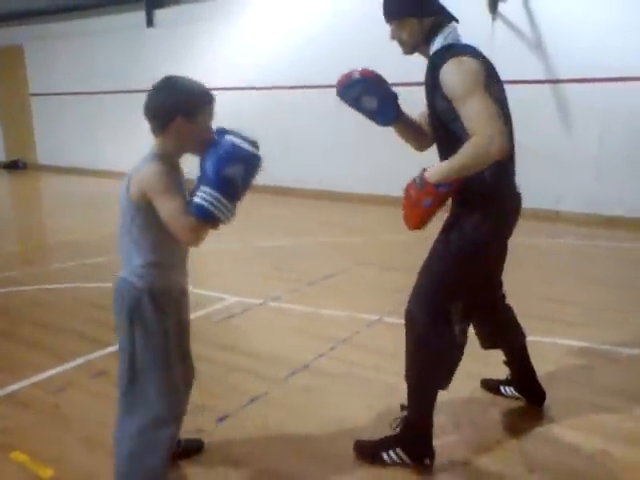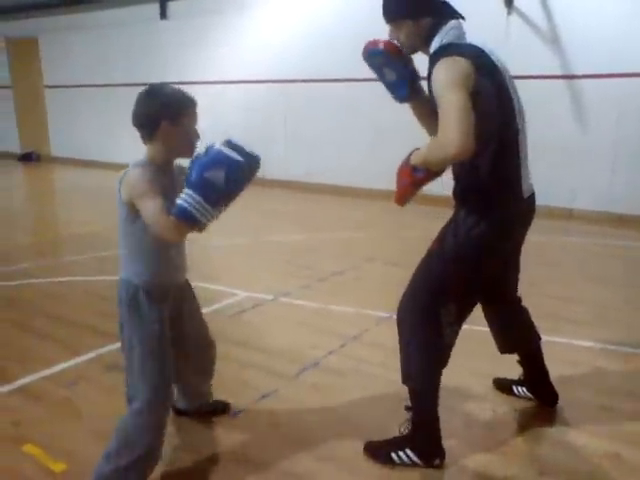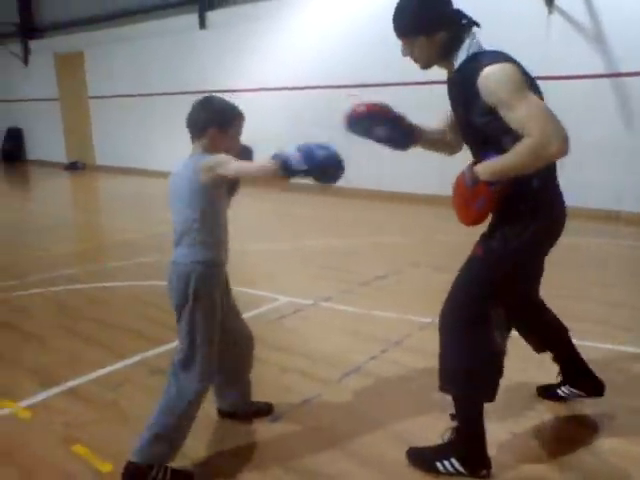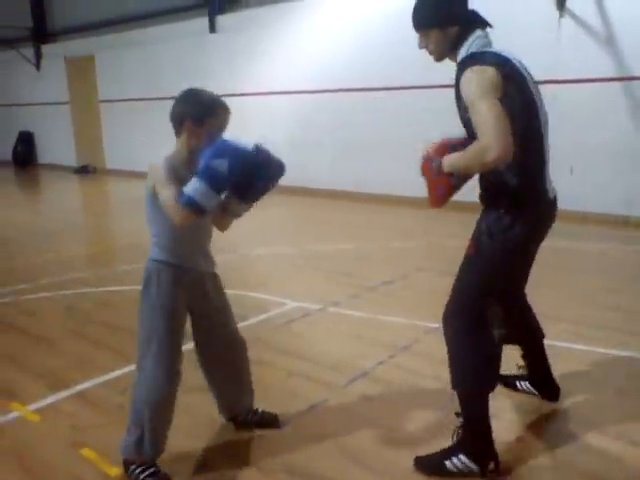
dt=0.3s
person 1, frame 1
left shoulder: (458, 65)
right shoulder: (442, 65)
left elbow: (493, 143)
right elbow: (425, 138)
left wrist: (435, 176)
right wrist: (390, 114)
left hip: (484, 207)
right hip: (486, 204)
left knee: (427, 313)
right knee: (484, 297)
left ankle: (415, 439)
right ankle: (526, 384)
person 1, frame 2
left shoulder: (451, 64)
right shoulder: (472, 58)
left elbow: (457, 145)
right elbow: (444, 132)
left wrist: (414, 160)
right wrist: (408, 89)
left hip: (486, 211)
right hip: (509, 204)
left knee: (420, 311)
right knee: (499, 296)
left ankle: (423, 441)
right ankle: (538, 384)
person 1, frame 3
left shoulder: (493, 73)
right shoulder: (463, 78)
left elbow: (552, 142)
right elbow: (450, 140)
left wrist: (484, 172)
right wrist: (404, 130)
left hip: (528, 215)
right hip: (522, 212)
left knee: (463, 318)
right knee: (519, 301)
right ankle: (580, 378)
person 1, frame 4
left shoulder: (476, 72)
right shoulder: (499, 64)
left elbow: (495, 150)
left wrist: (449, 164)
right wrist: (463, 154)
left hip: (513, 211)
right hip: (530, 203)
left knee: (464, 316)
right knee: (505, 294)
right ankle: (541, 378)
person 2, frame 1
left shoulder: (168, 168)
right shoulder: (153, 173)
left elbow: (186, 221)
right elbow: (190, 233)
left wrist: (217, 180)
right wrist: (220, 182)
left hip: (167, 292)
right hip: (145, 297)
left knee: (177, 378)
right knee: (153, 400)
left ankle: (165, 443)
person 2, frame 2
left shoulder: (174, 172)
right shoulder: (140, 177)
left elbow: (196, 218)
right elbow: (171, 230)
right wrist: (207, 184)
left hip: (173, 286)
right hip: (144, 293)
left knee: (198, 348)
right knee: (151, 392)
left ankle: (193, 400)
person 2, frame 3
left shoulder: (182, 171)
right shoulder: (215, 165)
right elbow: (263, 170)
left wrist: (226, 187)
right wrist: (308, 160)
left hip: (193, 270)
right hip: (198, 275)
left knee: (235, 341)
right knee: (195, 367)
left ankle: (234, 401)
person 2, frame 4
left shoulder: (199, 168)
right shoulder: (164, 170)
left elbow: (221, 223)
right elbow: (182, 217)
left wrist: (246, 188)
right wrist: (209, 177)
left hip: (202, 272)
right hip: (167, 276)
left knee: (228, 346)
right knee: (160, 368)
left ankle: (239, 409)
